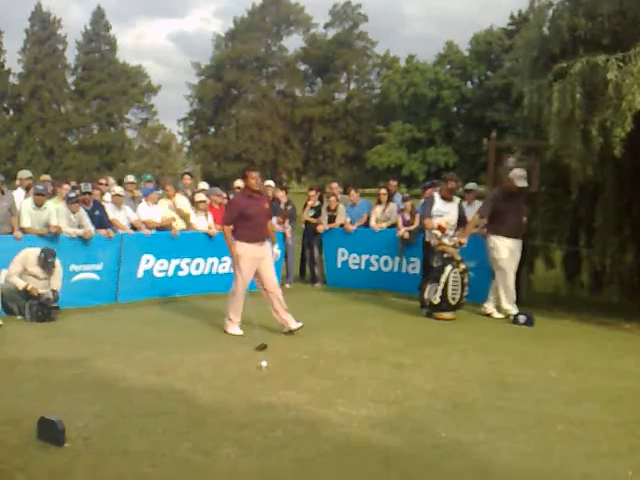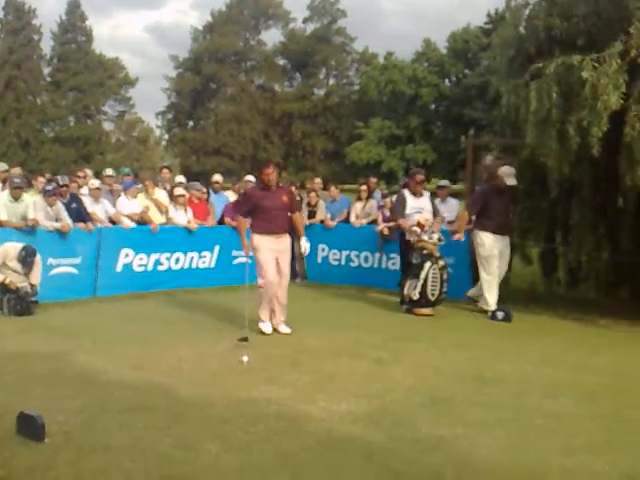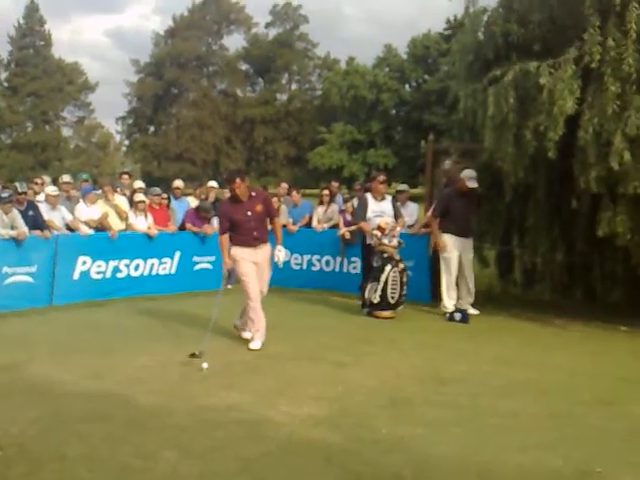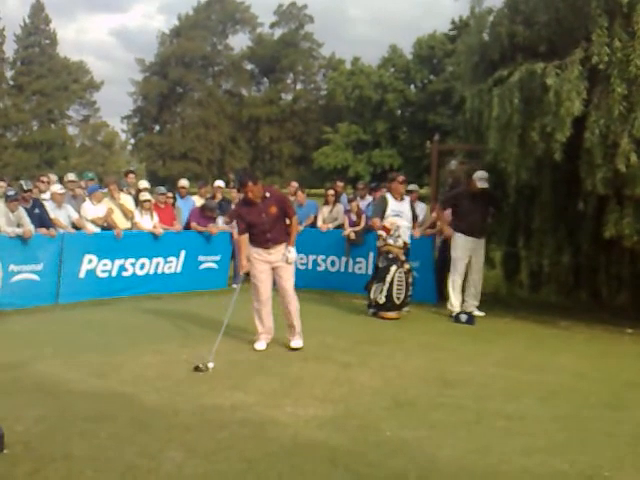
dt=0.4s
person 1, frame 1
left shoulder: (264, 199)
right shoulder: (237, 201)
right elbow: (226, 226)
left wrist: (274, 244)
right wrist: (232, 249)
left hip: (264, 247)
right hip: (245, 248)
left knee: (272, 286)
right knee: (240, 287)
left ankle: (287, 322)
right ankle: (231, 323)
person 1, frame 2
left shoulder: (285, 191)
right shoulder: (252, 193)
left elbow: (295, 214)
right elbow: (240, 216)
left wrist: (302, 237)
right wrist: (243, 240)
left hip: (284, 239)
right hip: (263, 240)
left knee: (283, 282)
right knee: (269, 279)
left ankle: (279, 320)
right ankle: (264, 318)
person 1, frame 3
left shoulder: (262, 197)
right shoulder: (226, 207)
left elbow: (275, 220)
right elbow: (224, 234)
left wrist: (279, 245)
right wrist: (225, 257)
left hip: (264, 249)
right hip: (241, 252)
left knee: (261, 291)
right knee: (252, 293)
left ankle: (242, 323)
right ankle: (257, 334)
person 1, frame 4
left shoulder: (278, 197)
right shoulder: (241, 208)
left elbow: (293, 219)
right elbow: (243, 235)
left wrist: (291, 246)
right wrist: (243, 259)
left hip: (281, 249)
right hip: (257, 252)
left knee: (287, 291)
right knee: (261, 295)
left ankle: (296, 334)
right ankle: (264, 335)
person 2, frame 1
left shoulder: (521, 194)
right shoulder: (496, 196)
right elbow: (479, 216)
left wrist: (523, 217)
right wrist: (465, 235)
left hip: (517, 240)
right hip: (499, 239)
left knee: (507, 275)
right knee: (505, 275)
left ankle: (490, 306)
right ankle: (510, 309)
person 2, frame 2
left shoulder: (509, 191)
right shoulder: (484, 191)
right elbow: (469, 213)
left wrist: (509, 218)
left hip: (504, 236)
right hip: (486, 235)
left knee: (500, 270)
right knee: (489, 271)
left ankle: (476, 294)
right ankle: (490, 306)
person 2, frame 3
left shoulder: (473, 195)
right shoulder: (447, 195)
right elbow: (434, 218)
left wrist: (472, 223)
right wrist: (438, 238)
left hip: (467, 238)
right hip: (449, 238)
left knee: (468, 273)
right knee: (449, 273)
left ankle: (465, 304)
right ankle: (449, 307)
person 2, frame 4
left shoulder: (488, 196)
right shoulder: (459, 194)
left elbow: (496, 209)
right elbow: (439, 208)
left wrist: (487, 218)
right wrist: (445, 226)
left hip: (479, 239)
right hip: (461, 237)
left knee: (476, 274)
right knee: (457, 272)
left ankle: (470, 305)
right ankle: (455, 307)
person 3, frame 1
left shoulder: (457, 202)
right shoulder: (432, 198)
left elbow: (463, 224)
right elbow: (425, 219)
left wrist: (460, 236)
right wrist: (434, 230)
right hip: (431, 241)
right knee: (429, 273)
right ankle: (426, 303)
person 3, frame 2
left shoulder: (427, 196)
right shoulder: (403, 196)
left elbow: (437, 215)
right elbow: (399, 219)
left wrist: (436, 225)
right wrist: (411, 228)
right hip: (409, 239)
right knee: (408, 270)
left ankle: (427, 300)
right ankle: (406, 300)
person 3, frame 3
left shoulder: (390, 200)
right shoulder: (365, 199)
left elbow: (400, 218)
right elbow: (360, 222)
left wrist: (397, 228)
right wrist: (372, 231)
right hip: (371, 242)
right knee: (369, 273)
person 3, frame 4
left shoulder: (408, 201)
right shoulder: (384, 199)
left elbow: (414, 220)
right elbow: (375, 219)
left wrist: (416, 229)
right wrist: (381, 230)
left hip: (404, 243)
right hip: (386, 243)
left knee: (403, 275)
right knee: (382, 274)
left ankle: (400, 303)
right ankle: (375, 304)
